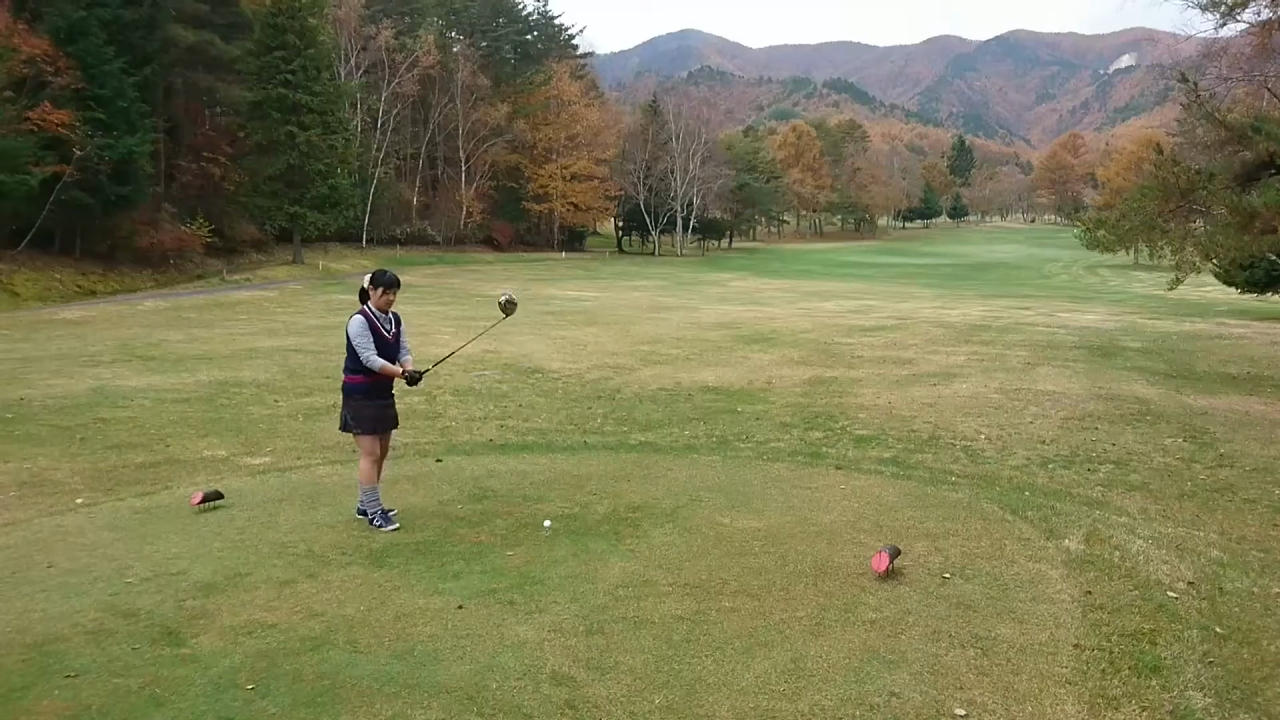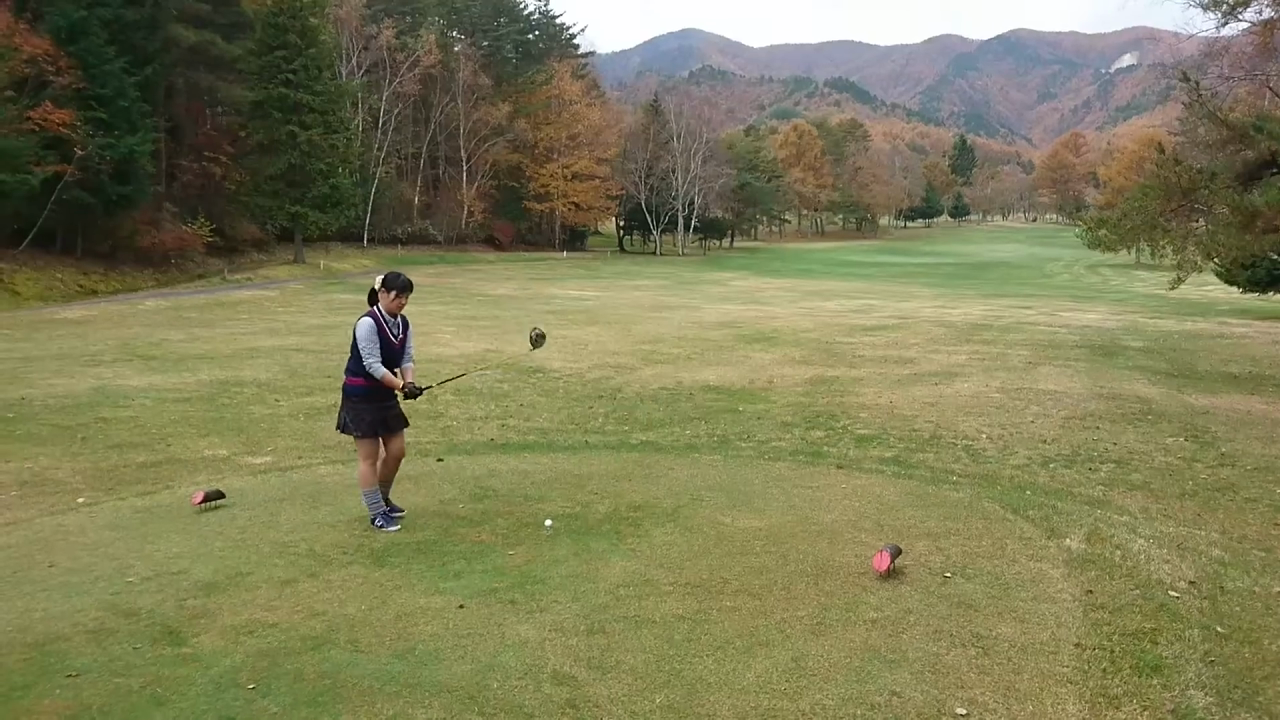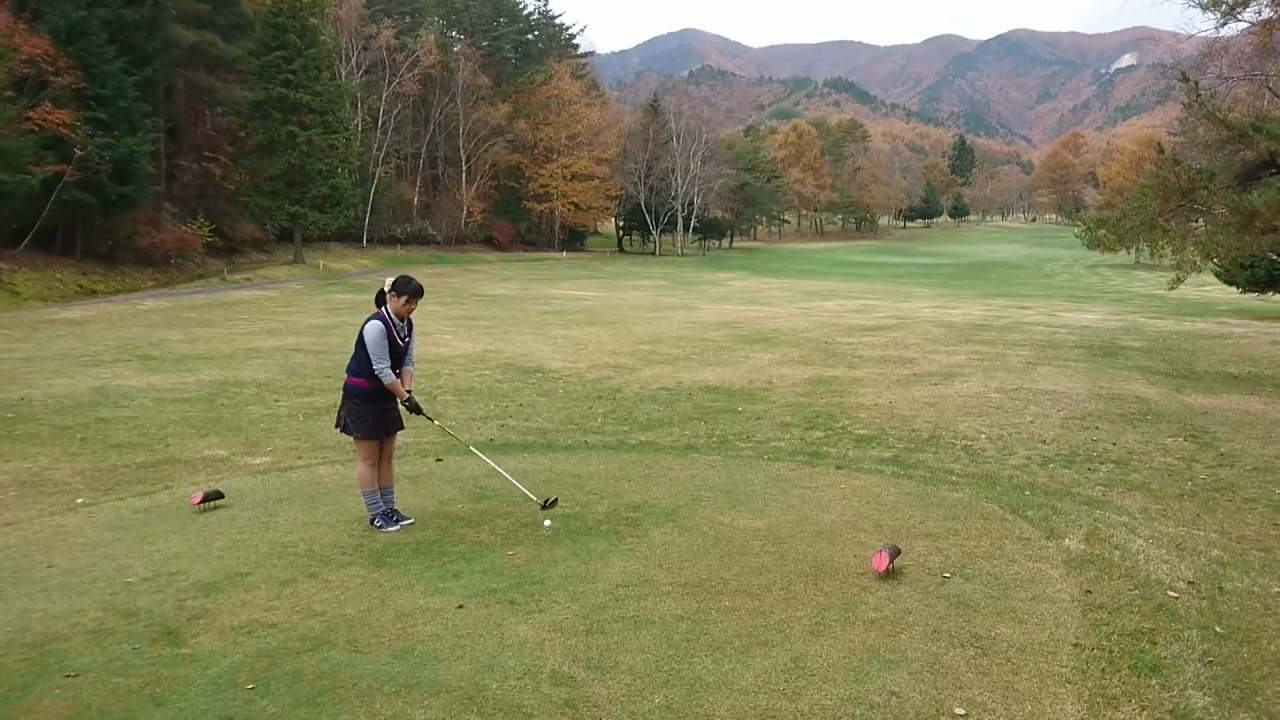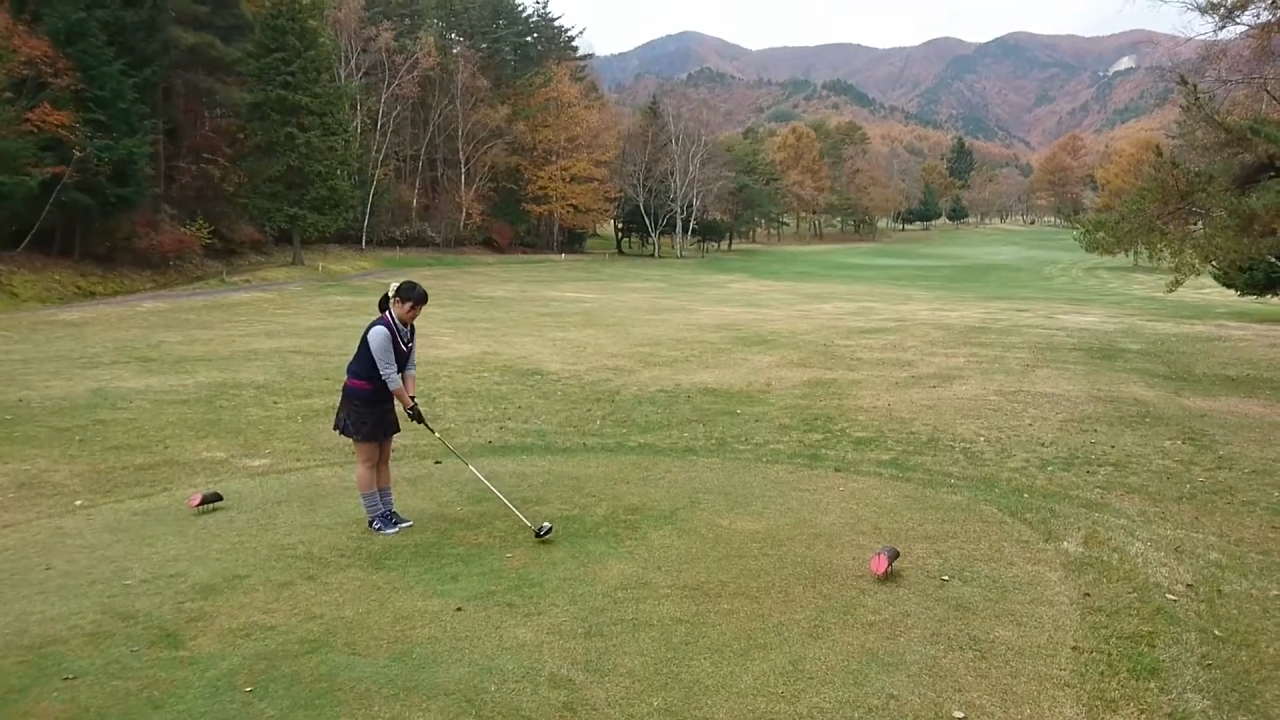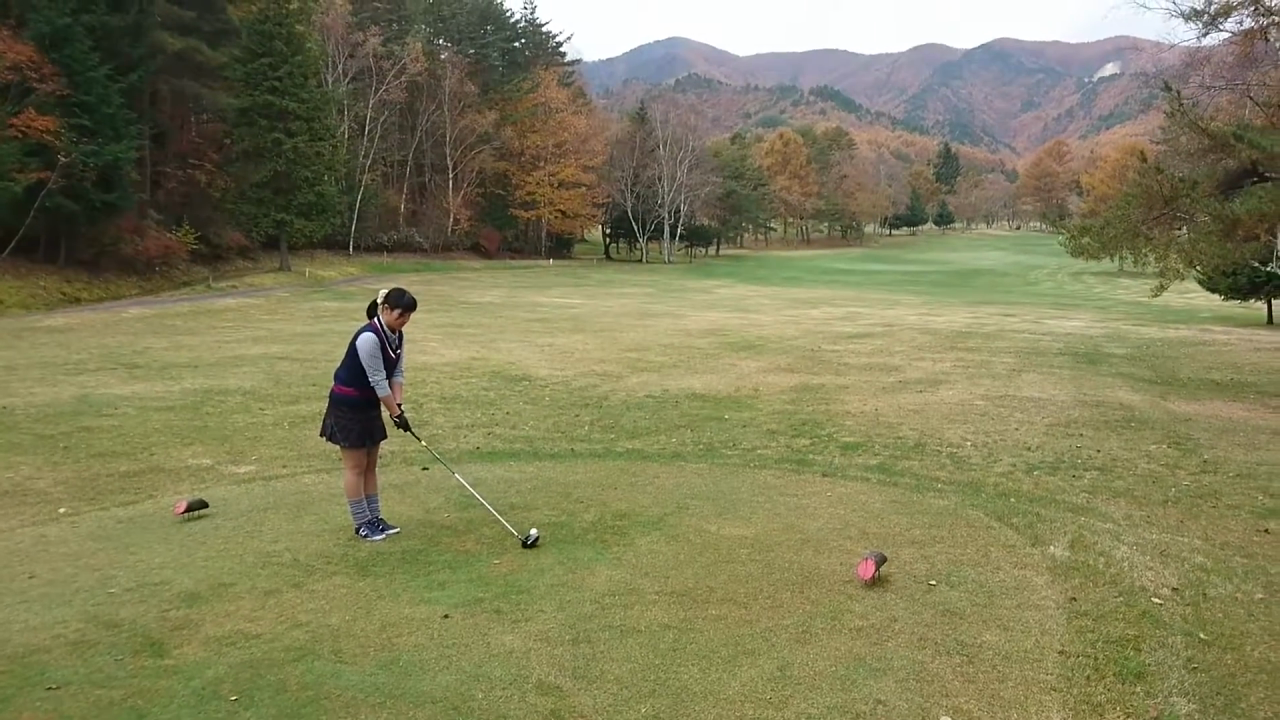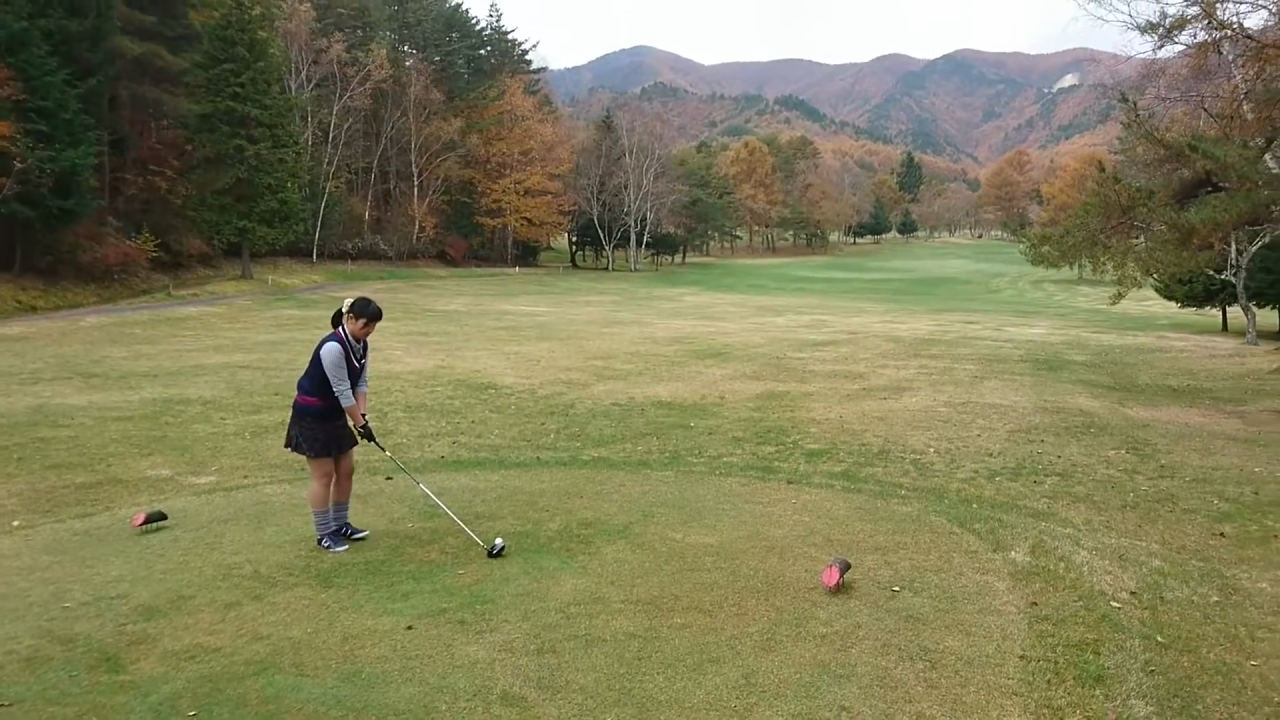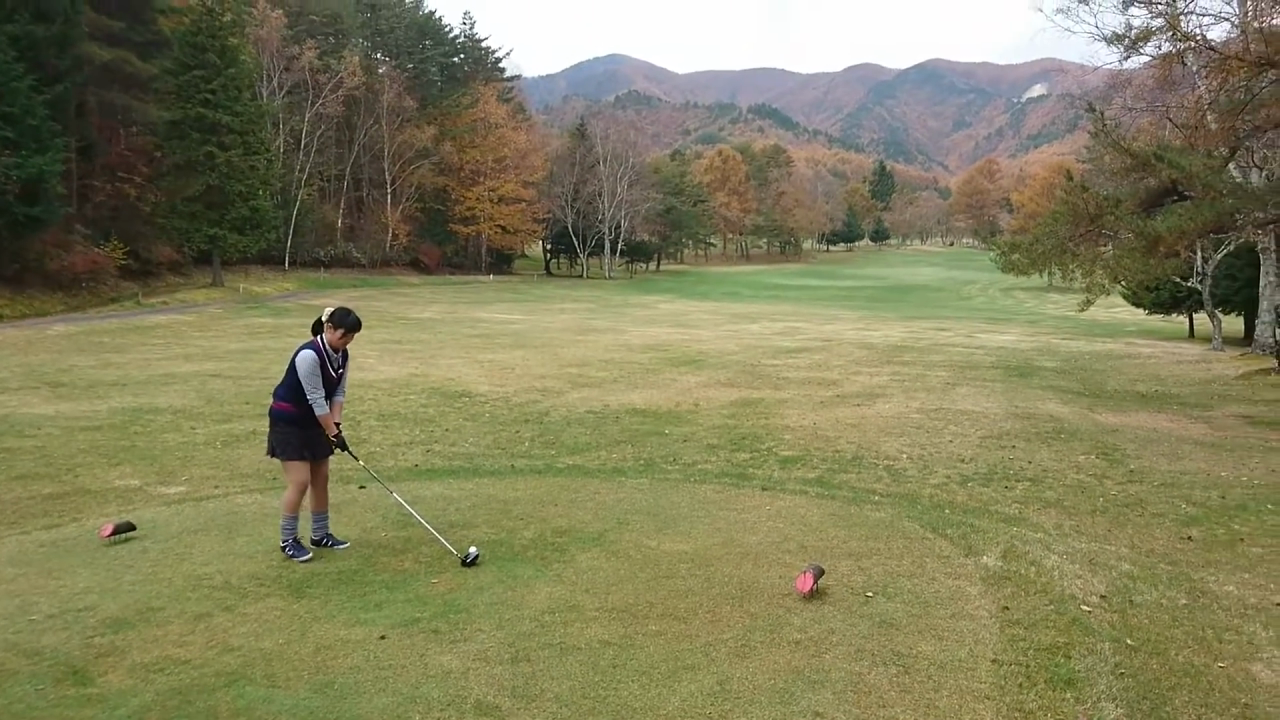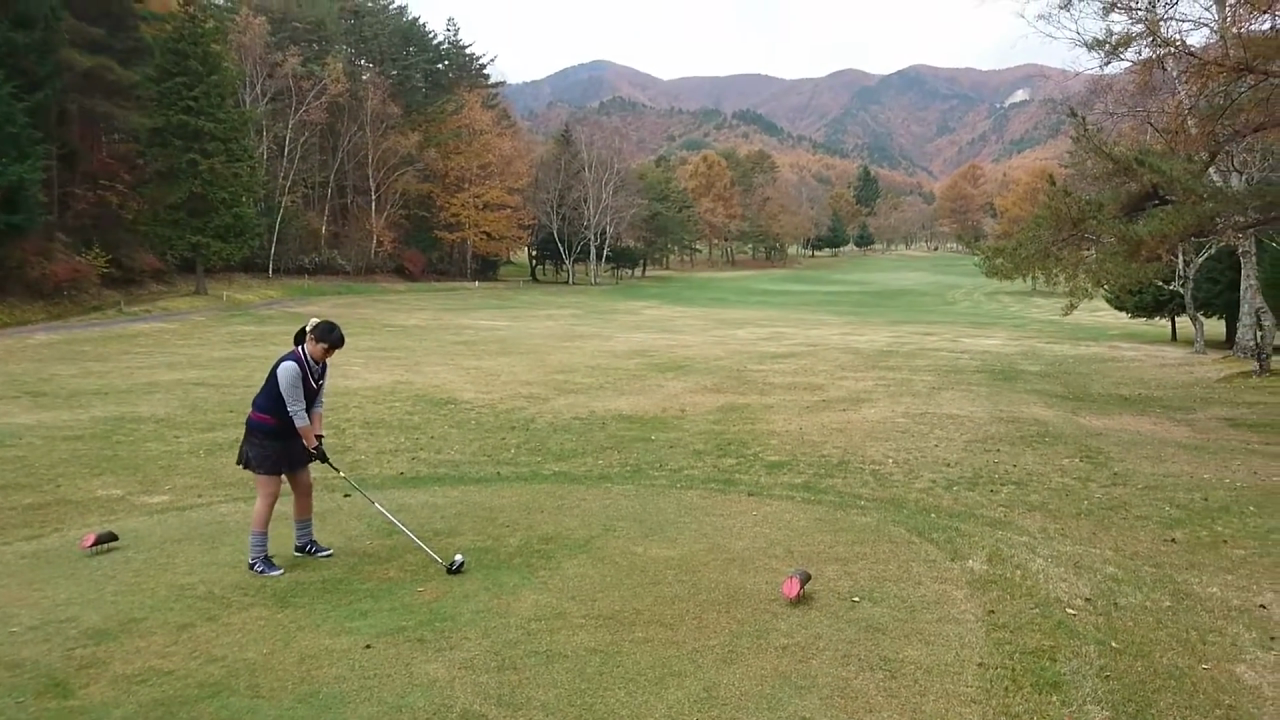
dt=0.3s
person 1, frame 1
left shoulder: (395, 320)
right shoulder: (359, 321)
left elbow: (403, 352)
right elbow: (369, 358)
left wrist: (410, 370)
right wrist: (402, 373)
left hip: (383, 393)
right hip: (360, 395)
left knee: (380, 453)
right knee: (370, 455)
left ankle: (366, 505)
right ankle: (374, 513)
person 1, frame 2
left shoulder: (403, 323)
right shoulder: (367, 323)
left elbow: (407, 358)
right elbow: (373, 365)
left wrist: (409, 382)
right wrist: (402, 386)
left hip: (385, 396)
right hip: (361, 397)
left knee: (397, 451)
right knee: (369, 457)
left ankle: (382, 498)
right ankle: (377, 513)
person 1, frame 3
left shoulder: (407, 325)
right shoulder: (376, 326)
left elbow: (407, 362)
right elbow: (382, 370)
left wrist: (407, 391)
right wrist: (405, 398)
left hip: (385, 397)
right hip: (362, 398)
left knee: (386, 457)
right knee: (369, 458)
left ankle: (389, 509)
right ankle: (376, 514)
person 1, frame 4
left shoulder: (408, 329)
right shoulder: (380, 331)
left elbow: (409, 366)
right elbow: (389, 374)
left wrist: (411, 398)
right wrist: (409, 405)
left hip: (383, 399)
right hip: (361, 399)
left knee: (383, 458)
right knee: (368, 460)
left ankle: (387, 511)
right ankle: (374, 516)
person 1, frame 5
left shoulder: (397, 336)
right shoulder: (369, 338)
left elbow: (396, 373)
right elbow: (378, 381)
left wrist: (399, 406)
right wrist: (396, 414)
left hip: (369, 405)
right hip: (347, 406)
left knee: (370, 465)
right knee: (356, 466)
left ankle: (374, 518)
right ankle: (361, 523)
person 1, frame 6
left shoulder: (361, 345)
right shoulder: (333, 347)
left elbow: (360, 383)
right elbow: (342, 390)
left wrist: (362, 416)
right wrist: (360, 424)
left hip: (334, 414)
right hip: (311, 415)
left knee: (346, 470)
right knee: (324, 475)
left ankle: (340, 524)
right ankle: (324, 534)
person 1, frame 7
left shoulder: (341, 355)
right shoulder: (309, 355)
left elbow: (338, 392)
right elbow: (316, 399)
left wrist: (336, 425)
right wrist: (333, 432)
left hip: (313, 422)
right hip: (288, 422)
left knee: (320, 479)
right knee: (299, 481)
left ankle: (320, 534)
right ankle: (289, 539)
person 1, frame 8
left shoulder: (320, 365)
right shoulder: (290, 366)
left elbow: (316, 403)
right elbow: (297, 411)
left wrist: (317, 436)
right wrist: (313, 445)
left hip: (289, 432)
right hip: (265, 433)
left knee: (304, 486)
right knee: (269, 495)
left ankle: (304, 542)
right ankle: (257, 557)
